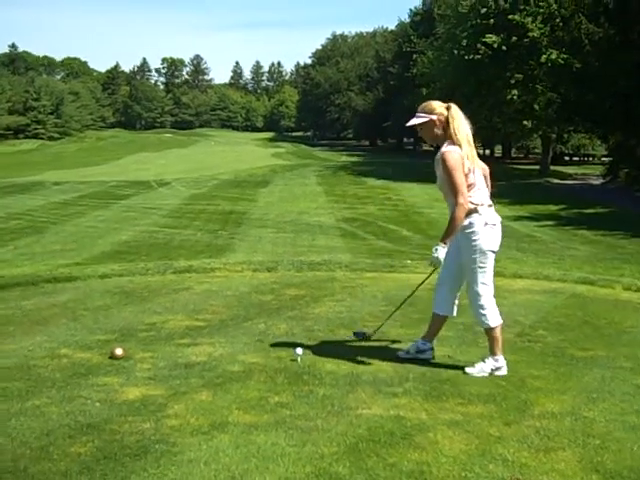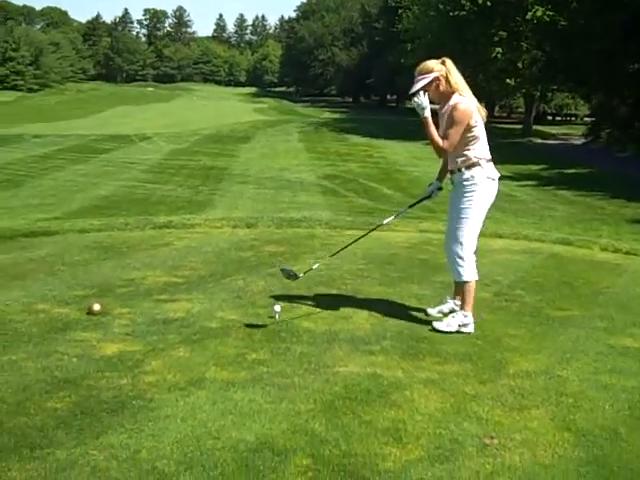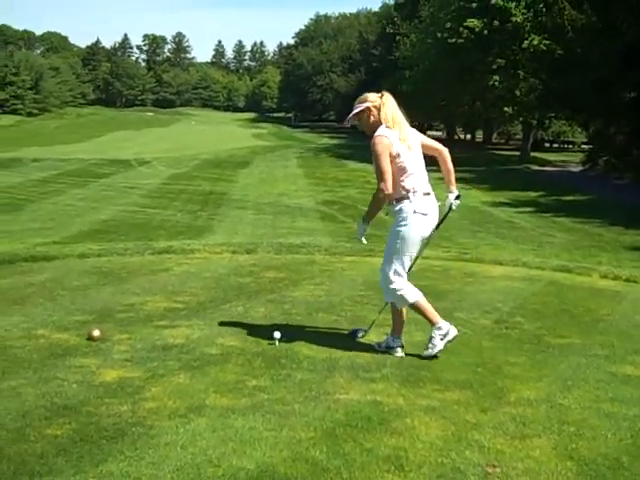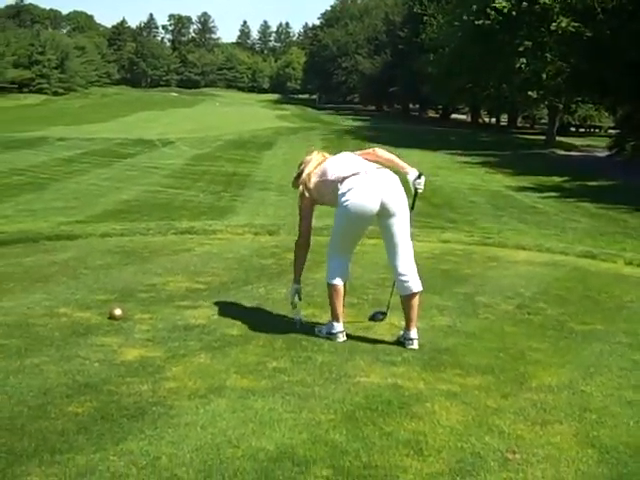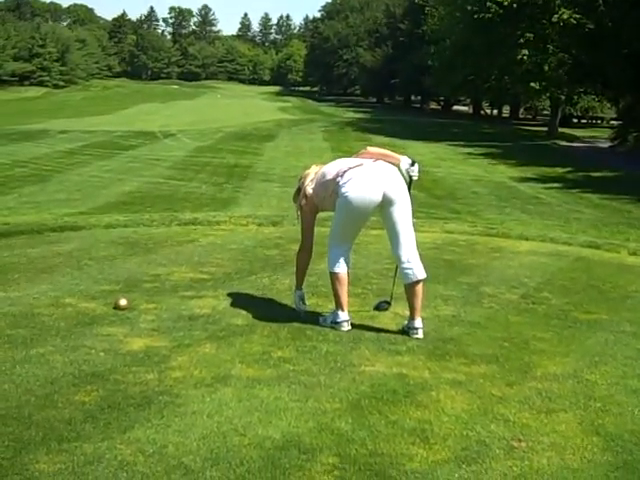
dt=1s
person 1, frame 1
left shoulder: (449, 154)
right shoulder: (456, 148)
left elbow: (462, 203)
right elbow: (485, 170)
left wrist: (442, 243)
right wrist: (486, 199)
left hip: (479, 227)
right hip: (470, 227)
left knee: (480, 294)
right knee: (445, 286)
left ankle: (496, 360)
right ankle: (425, 345)
person 1, frame 2
left shoulder: (461, 107)
right shoulder: (446, 106)
left elbow: (443, 149)
left wrist: (425, 116)
right wrist: (438, 181)
left hip: (477, 181)
right hip: (462, 180)
left knee: (462, 247)
right knee: (452, 245)
left ankle: (465, 316)
right ankle: (457, 300)
person 1, frame 3
left shoulder: (380, 139)
right shoulder: (407, 131)
left elbow: (385, 189)
right elbow: (442, 151)
left wrist: (365, 222)
right wrist: (452, 189)
left hip: (412, 211)
right hip: (427, 207)
left knee: (392, 279)
right knee: (393, 273)
left ankle: (441, 327)
right ankle: (396, 339)
person 1, frame 4
left shoulder: (310, 186)
right shoulder: (346, 157)
left elbow: (303, 240)
right elbow: (375, 152)
left wrist: (296, 282)
right wrist: (409, 171)
left hip: (357, 194)
right hip: (390, 185)
left knee: (338, 257)
right knee: (404, 262)
left ankle: (336, 326)
right ankle: (411, 333)
person 1, frame 5
left shoulder: (310, 195)
right shoulder: (342, 164)
left elbow: (305, 248)
right elbow: (367, 151)
left wrist: (298, 288)
right wrist: (402, 160)
left hip: (358, 187)
right hip: (390, 176)
left knee: (338, 249)
right knee: (408, 252)
left ankle: (341, 316)
right ankle: (415, 322)
